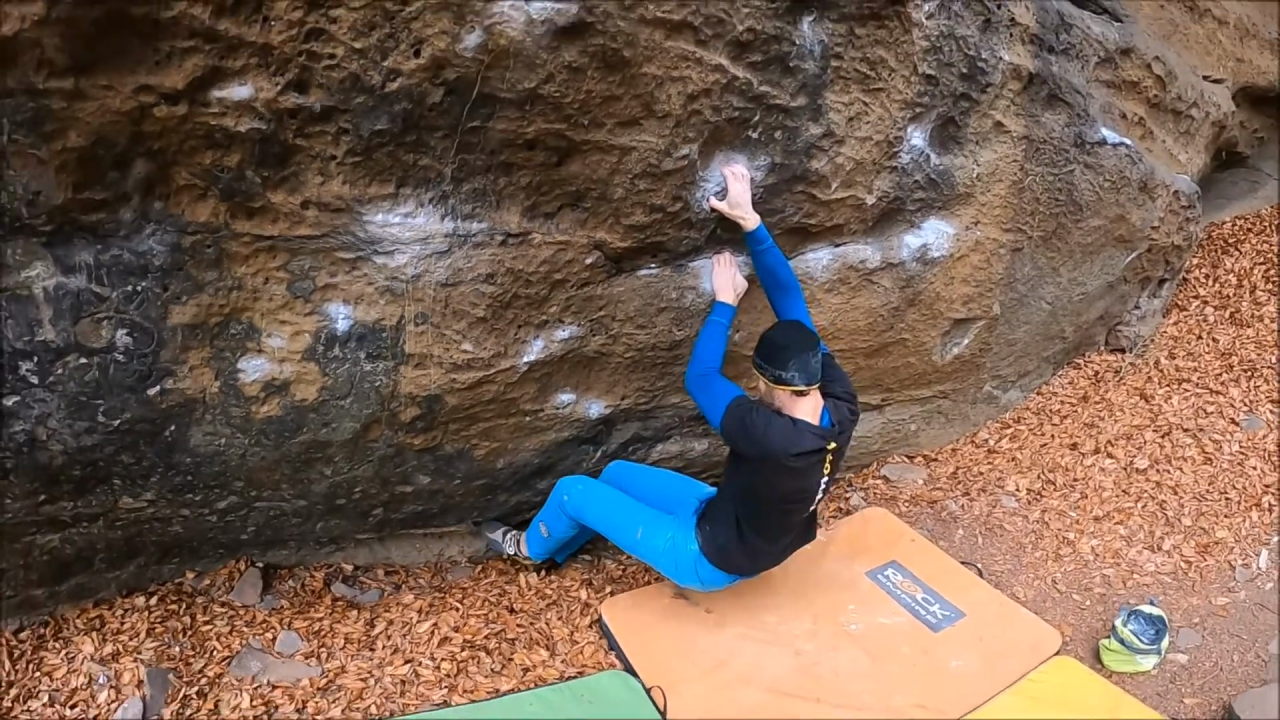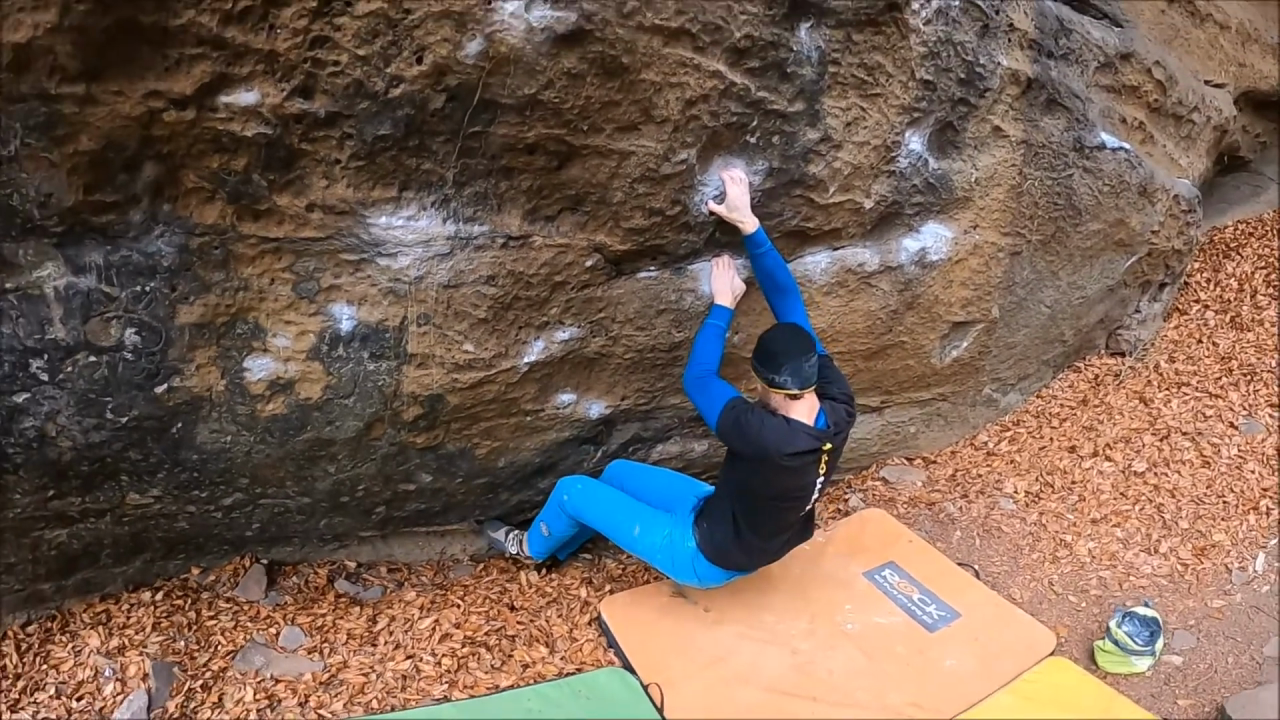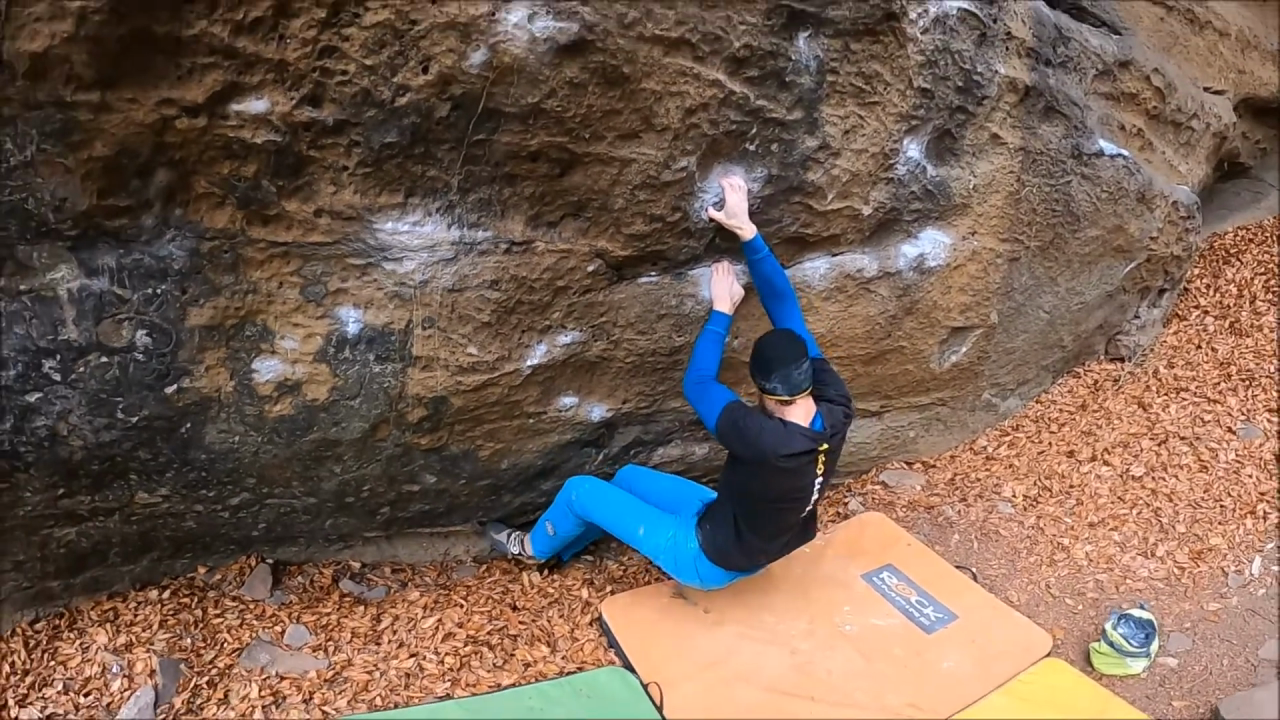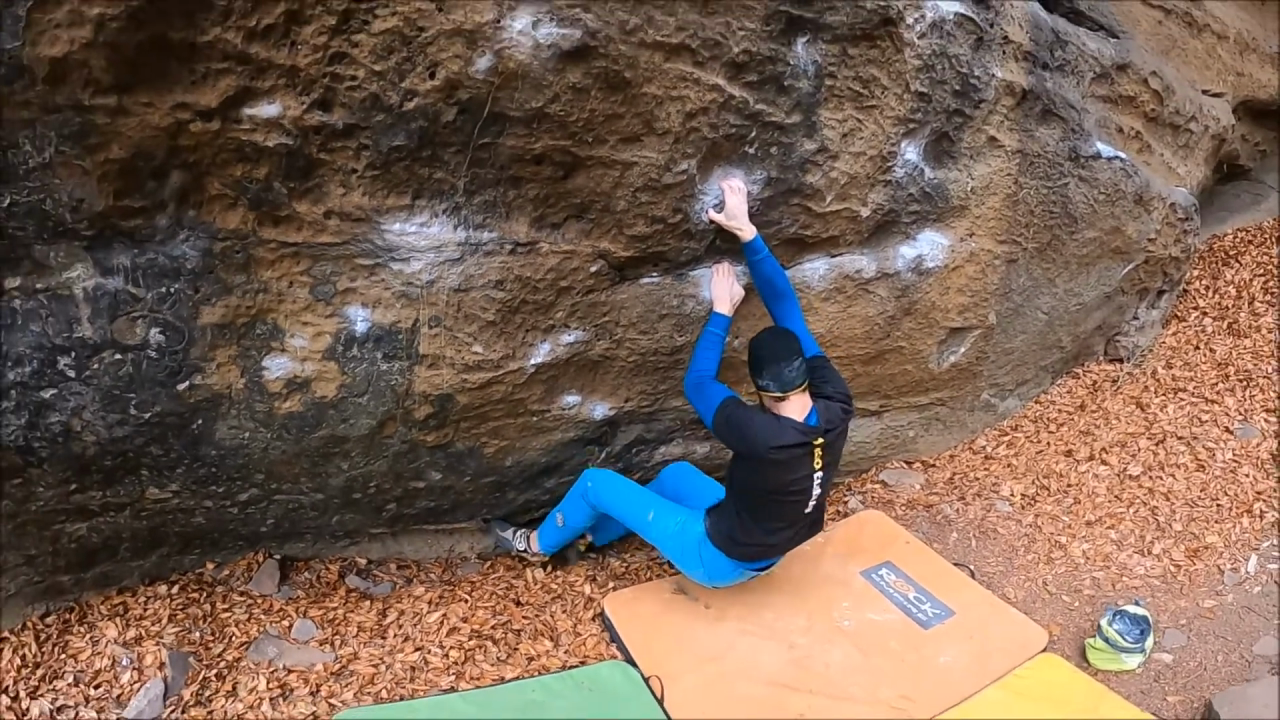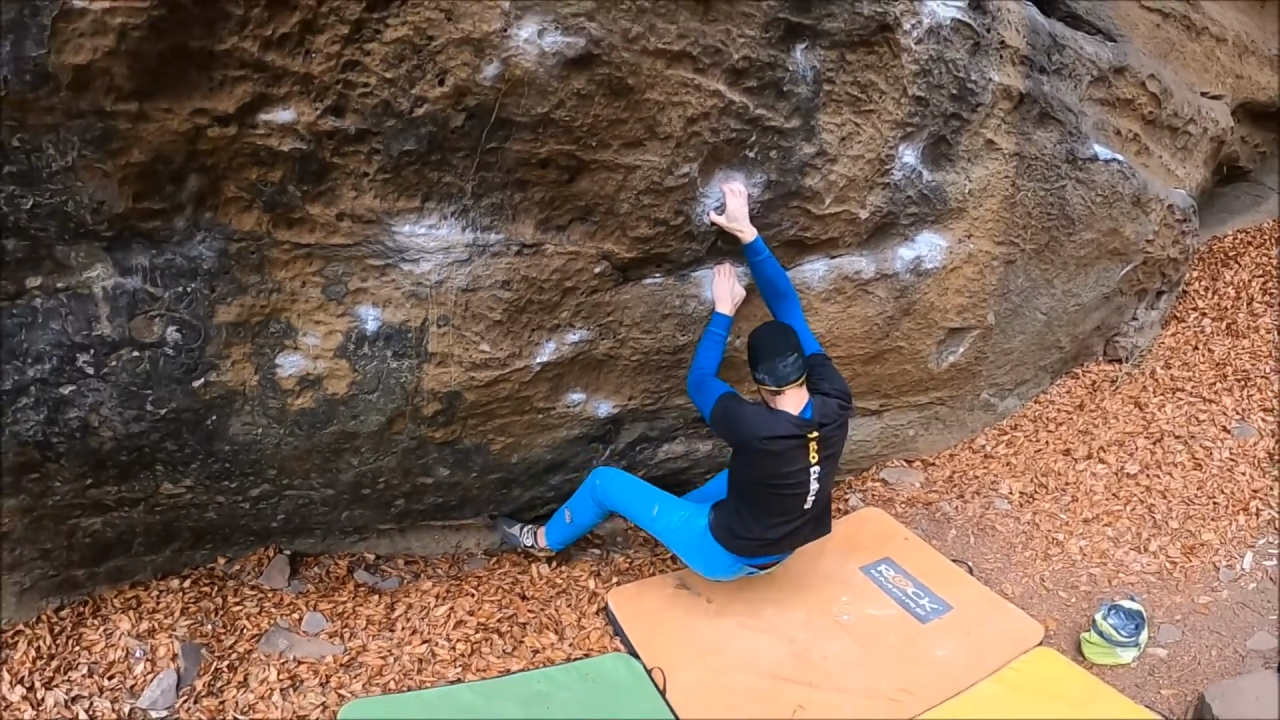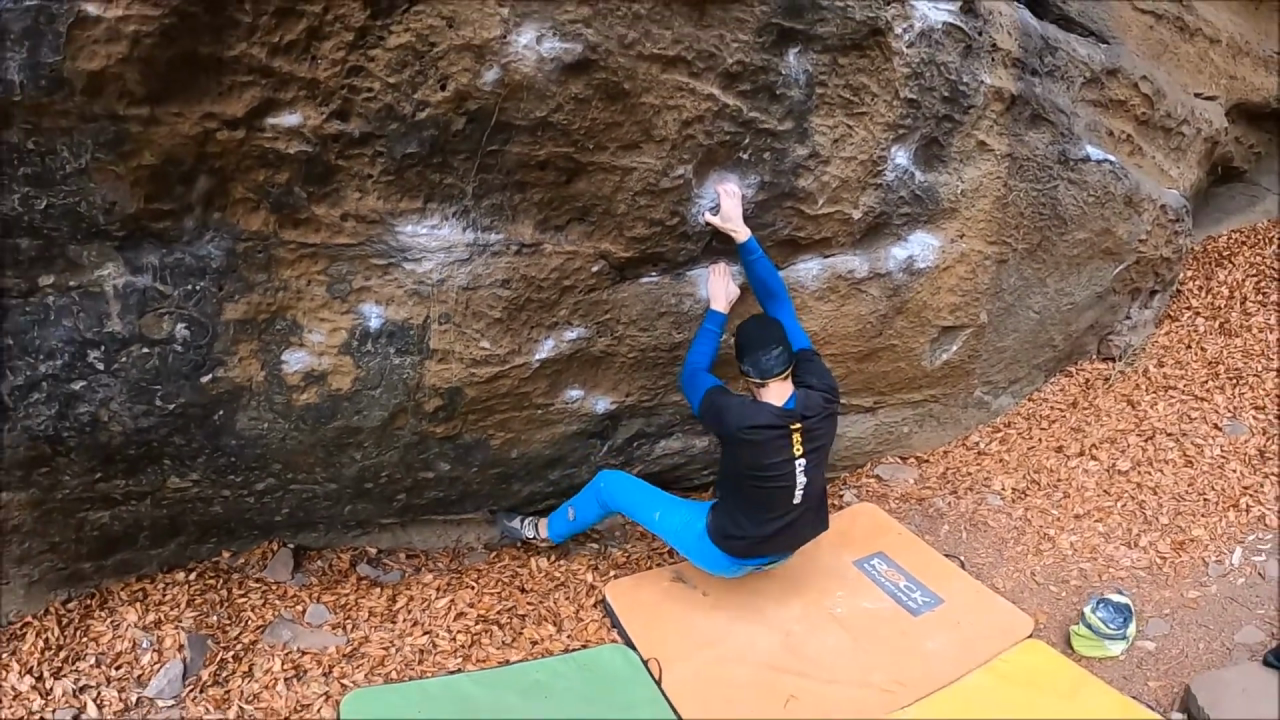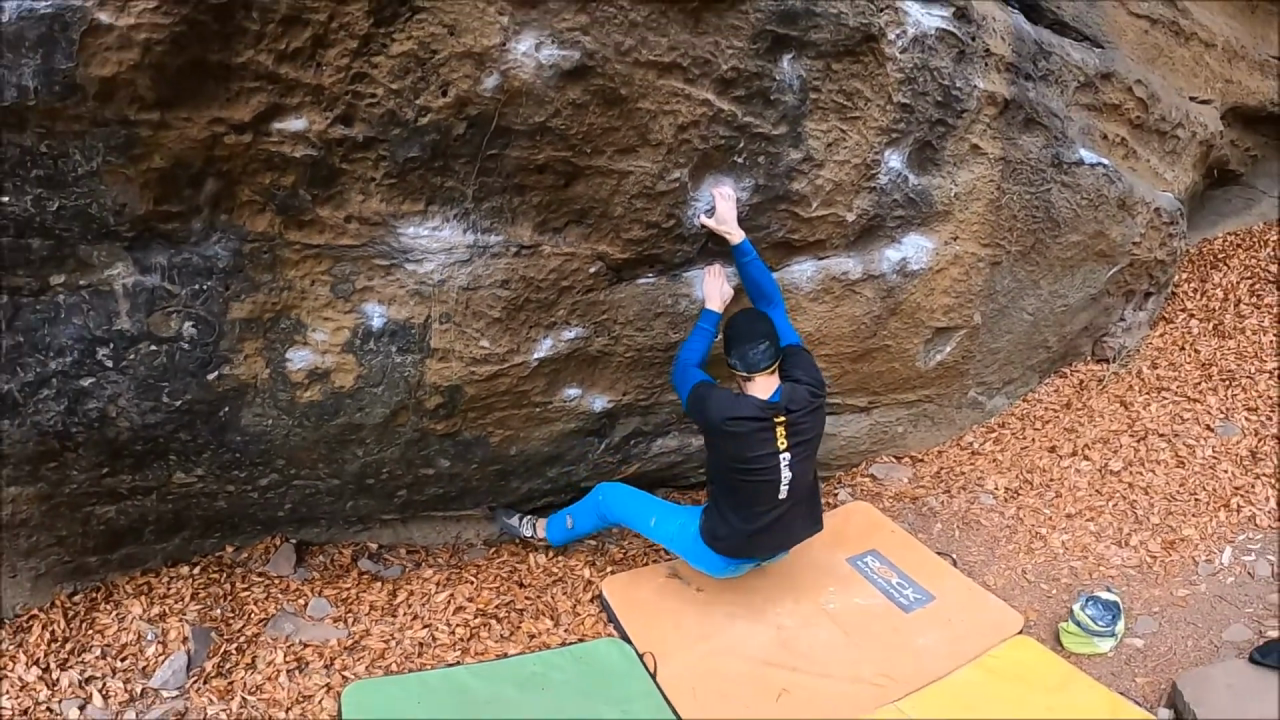
dt=0.2s
person 1, frame 1
left shoulder: (776, 439)
right shoulder: (842, 405)
left elbow: (701, 377)
right elbow: (791, 304)
left wrist: (725, 300)
right wrist: (750, 221)
left hip: (712, 561)
right hip: (740, 528)
left knee: (573, 491)
right knee: (616, 473)
left ankle: (530, 548)
right ankle: (557, 549)
person 1, frame 2
left shoulder: (772, 440)
right shoulder: (838, 406)
left elbow: (698, 380)
right elbow: (790, 307)
left wrist: (723, 303)
right wrist: (748, 224)
left hip: (709, 559)
right hip: (738, 526)
left knee: (572, 491)
right knee: (617, 473)
left ankle: (531, 548)
right ankle: (558, 547)
person 1, frame 3
left shoulder: (768, 442)
right shoulder: (836, 407)
left elbow: (698, 385)
right elbow: (787, 311)
left wrist: (722, 309)
right wrist: (747, 231)
left hip: (712, 564)
right hip: (756, 545)
left knee: (581, 491)
right knee: (628, 479)
left ankle: (533, 548)
right ankle: (565, 545)
person 1, frame 4
left shoulder: (763, 437)
right shoulder: (836, 404)
left elbow: (698, 384)
right elbow: (787, 309)
left wrist: (722, 309)
right wrist: (747, 231)
left hip: (721, 561)
right hip: (769, 551)
left knee: (597, 483)
right knee: (677, 474)
left ankle: (539, 544)
right ankle: (599, 534)
person 1, frame 5
left shoulder: (756, 429)
right shoulder: (835, 401)
left elbow: (699, 381)
right elbow: (789, 309)
left wrist: (723, 310)
right wrist: (748, 233)
left hip: (726, 555)
right hip: (782, 550)
left knee: (605, 482)
left ankle: (545, 539)
right ankle: (699, 504)
person 1, frame 6
left shoulder: (739, 420)
right shoulder: (821, 395)
left elbow: (692, 374)
right elbow: (780, 307)
left wrist: (718, 308)
right wrist: (741, 233)
left hip: (729, 555)
right hip: (787, 549)
left knee: (610, 484)
left ankle: (546, 531)
person 1, frame 7
left shoulder: (722, 412)
right shoulder: (809, 391)
left elbow: (684, 370)
right elbow: (772, 307)
left wrist: (713, 308)
right wrist: (735, 236)
left hip: (725, 557)
right hip: (784, 546)
left knee: (608, 496)
left ankle: (545, 532)
